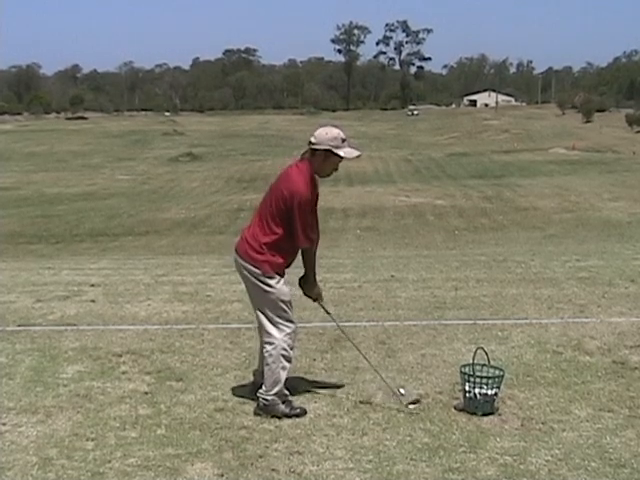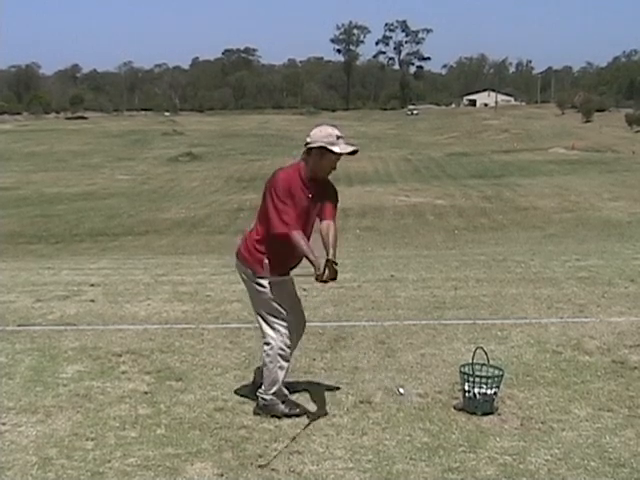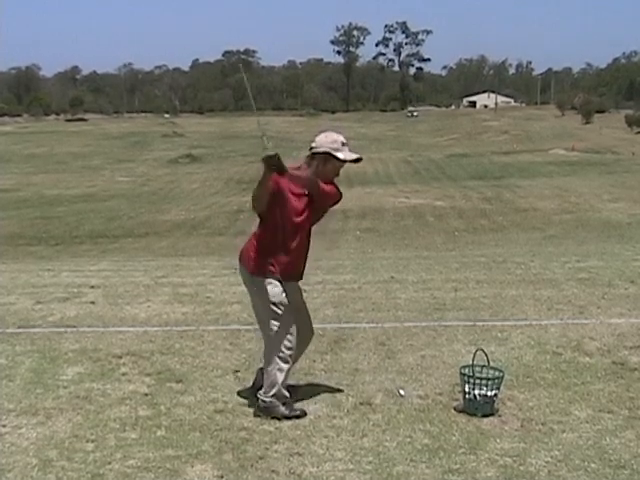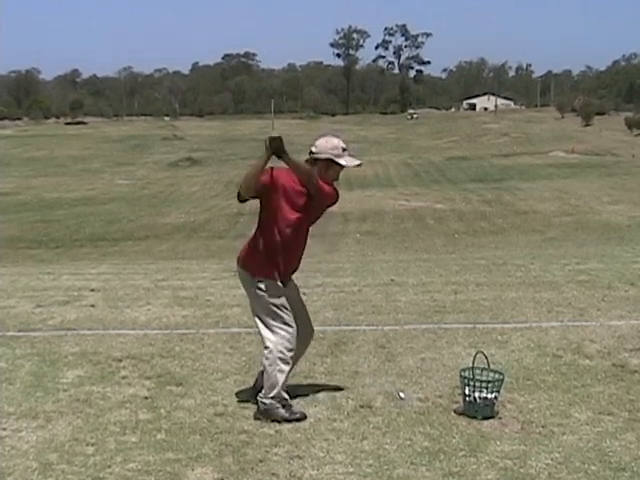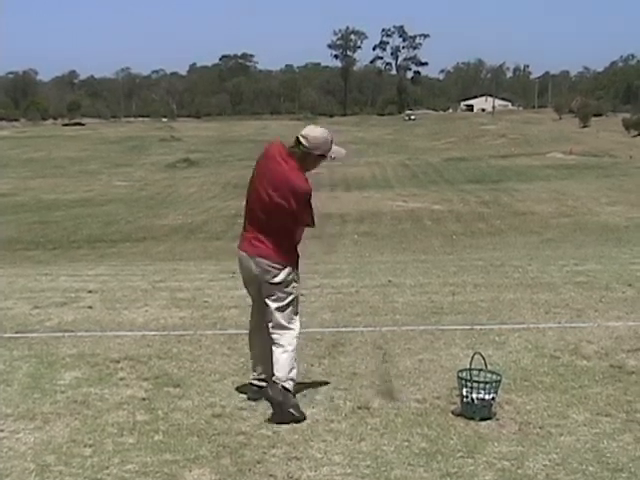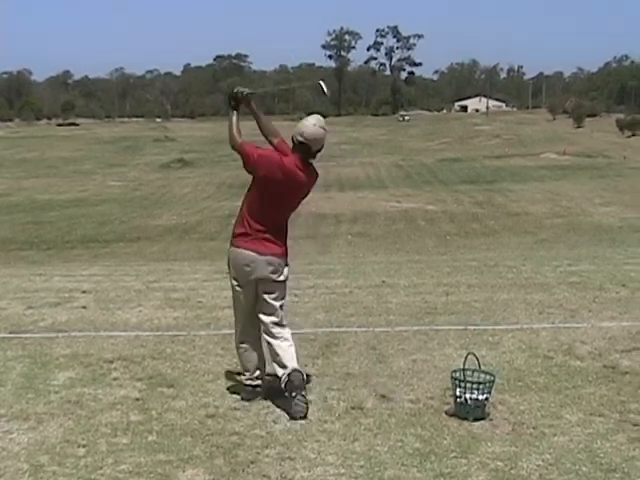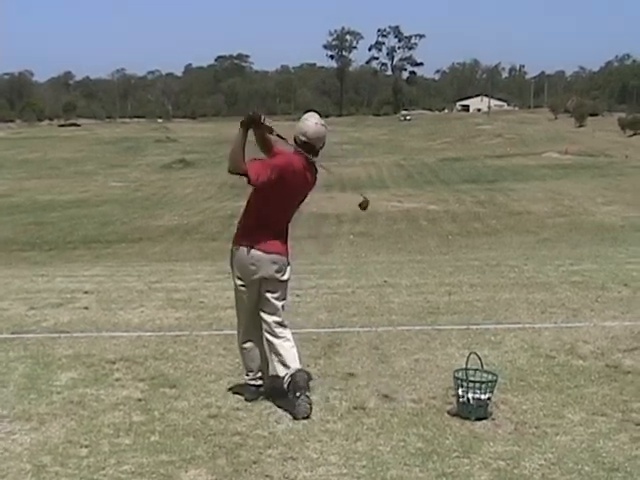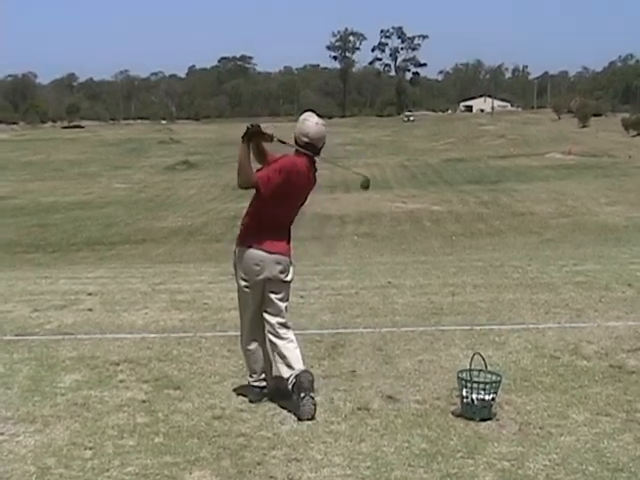
dt=0.3s
person 1, frame 1
left shoulder: (301, 173)
right shoulder: (300, 188)
left elbow: (308, 235)
right elbow: (306, 241)
left wrist: (308, 276)
right wrist: (311, 280)
left hip: (251, 254)
right hip: (260, 263)
left knee: (272, 325)
right knee: (282, 329)
left ankle: (265, 379)
right ankle: (270, 399)
person 1, frame 2
left shoulder: (327, 190)
right shoulder: (282, 179)
left elbow: (327, 222)
right elbow: (286, 230)
left wrist: (331, 259)
right wrist: (315, 263)
left hip: (280, 267)
right hip: (259, 263)
left knee: (295, 325)
right knee: (281, 330)
left ankle: (265, 378)
right ankle: (269, 398)
person 1, frame 3
left shoulder: (330, 192)
right shoulder: (276, 178)
left elbow: (310, 185)
right elbow: (259, 209)
left wrist: (284, 170)
right wrist: (268, 173)
left hip: (288, 273)
right hip: (261, 267)
left knee: (302, 332)
right knee: (282, 334)
left ankle: (266, 382)
right ankle: (269, 400)
person 1, frame 4
left shoulder: (329, 193)
right shoulder: (276, 176)
left elbow: (310, 184)
right elbow: (244, 192)
left wrist: (285, 157)
right wrist: (267, 157)
left hip: (281, 273)
right hip: (259, 271)
left knee: (303, 332)
right knee: (281, 335)
left ankle: (266, 383)
right ankle: (270, 402)
person 1, frame 5
left shoulder: (272, 152)
right shoulder: (299, 186)
right elbow: (302, 228)
left hip: (249, 254)
right hip: (275, 261)
left knee: (262, 321)
right knee: (285, 327)
left ankle: (260, 382)
right ankle: (282, 393)
person 1, frame 6
left shoulder: (273, 163)
right shoulder: (310, 176)
left elbow: (235, 142)
right elbow: (275, 138)
left wrist: (236, 109)
right wrist: (251, 106)
left hip: (242, 251)
right hip: (274, 257)
left knee: (246, 323)
right knee: (274, 322)
left ankle: (252, 380)
right ankle: (289, 376)
person 1, frame 7
left shoulder: (286, 165)
right shoulder: (310, 173)
left elbow: (235, 167)
right elbow: (270, 151)
left wrist: (245, 128)
right wrist: (259, 129)
left hip: (247, 251)
right hip: (276, 255)
left knee: (248, 324)
right knee: (275, 323)
left ankle: (254, 381)
right ankle: (293, 376)
person 1, frame 8
left shoulder: (291, 166)
right shoulder: (308, 172)
left elbow: (245, 181)
right elbow: (267, 165)
left wrist: (247, 142)
right wrist: (256, 141)
left hip: (251, 252)
right hip: (279, 255)
left knee: (252, 325)
right knee: (278, 324)
left ankle: (259, 383)
right ankle: (297, 378)
